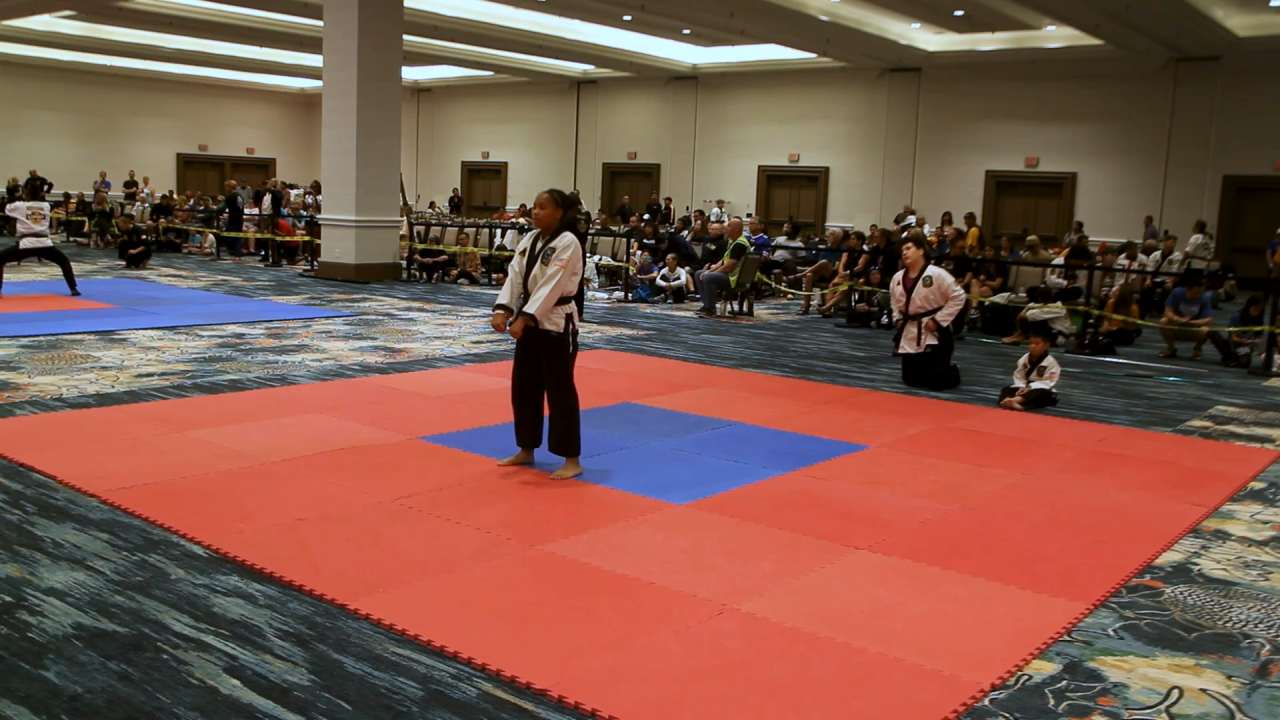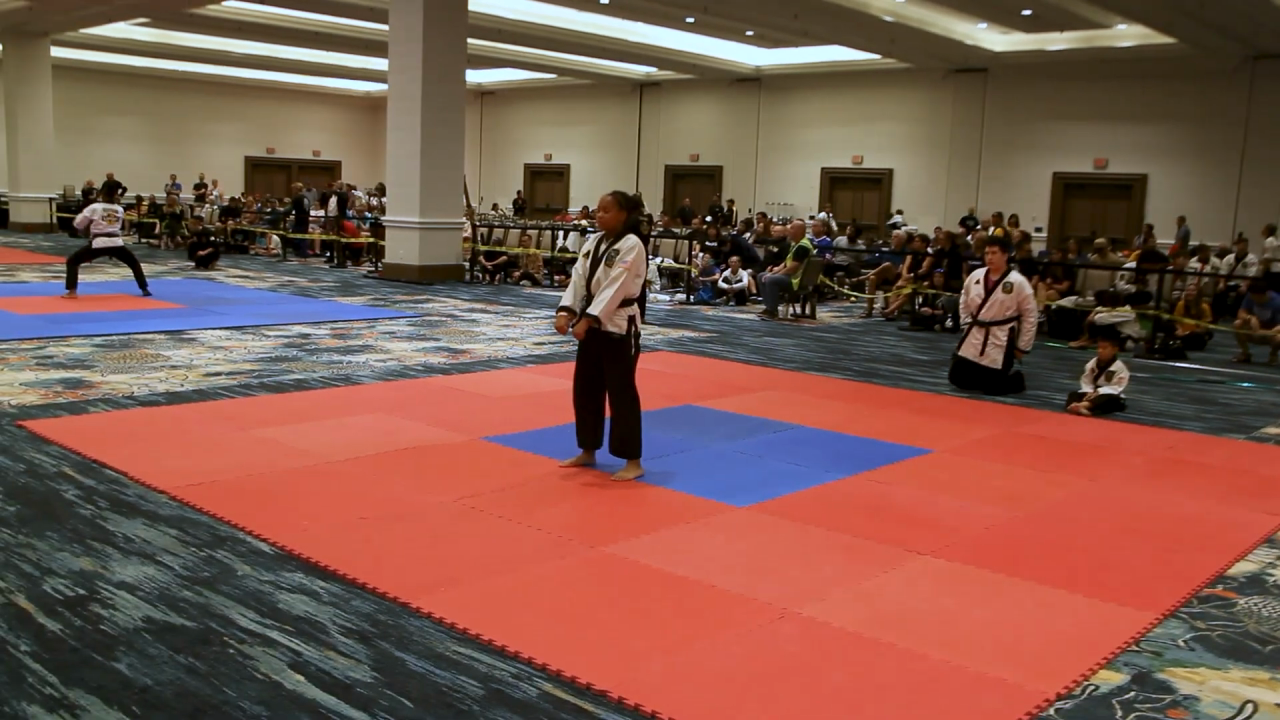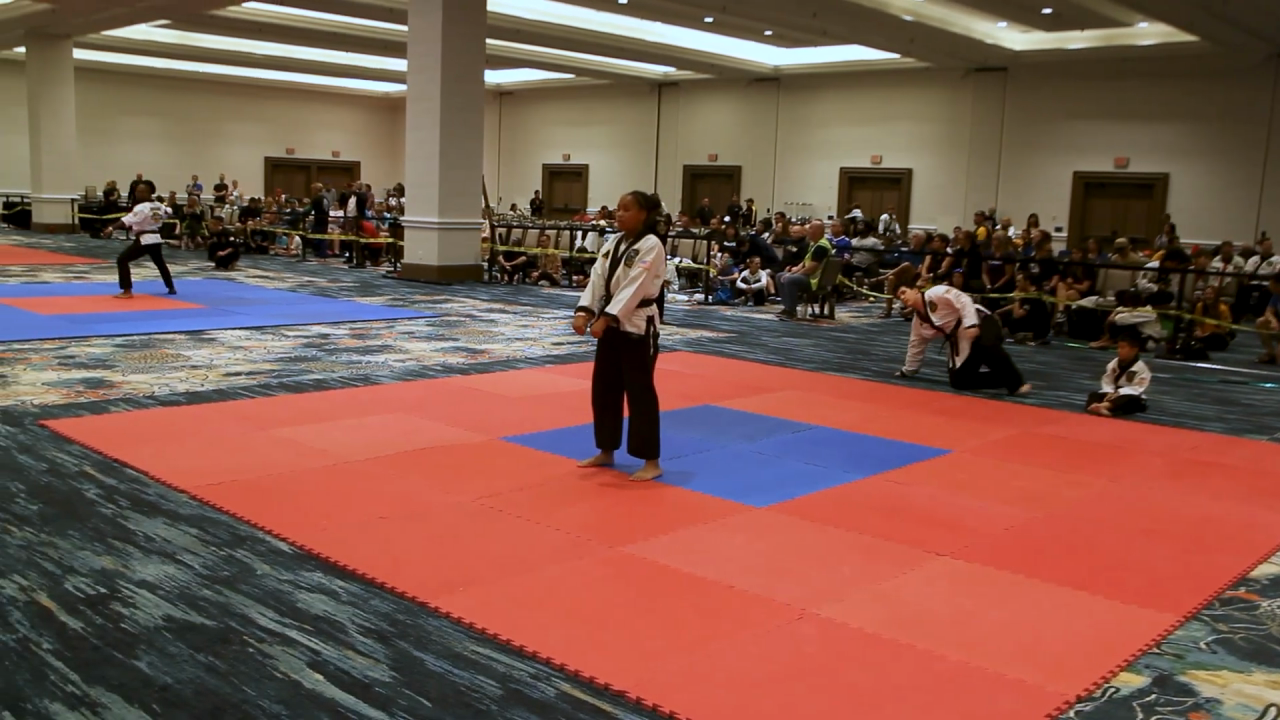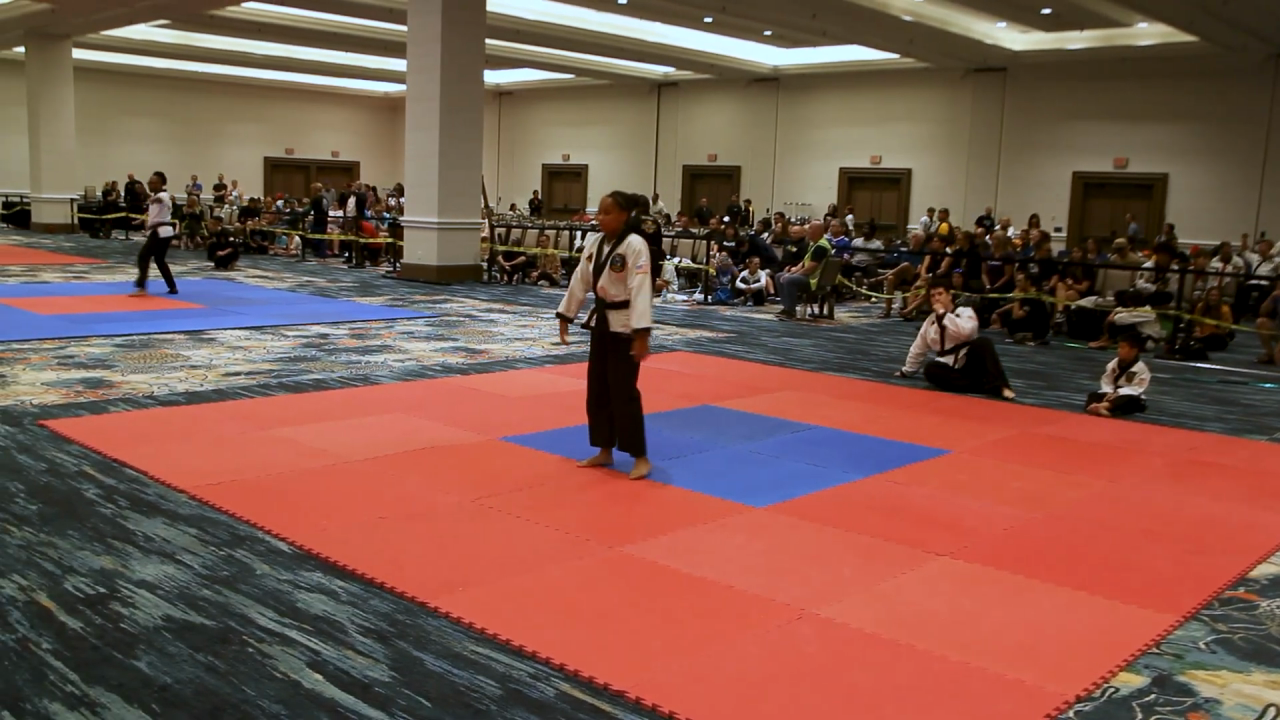
dt=1s
person 1, frame 1
left shoulder: (568, 243)
right shoulder: (530, 240)
left elbow: (551, 285)
right elbow: (515, 276)
left wrist: (523, 317)
right wrist: (503, 309)
left hip: (556, 323)
right hip: (530, 321)
left knee: (560, 390)
right knee: (523, 388)
left ankle: (572, 460)
right ankle: (526, 450)
person 1, frame 2
left shoulder: (631, 245)
right shoulder: (593, 242)
left elbow: (614, 288)
right elbow: (579, 279)
left wrist: (586, 320)
right wrist: (566, 312)
left hip: (619, 326)
right hip: (592, 322)
left knee: (622, 392)
right knee: (585, 389)
left ankle: (633, 462)
right ankle: (588, 452)
person 1, frame 3
left shoulder: (651, 246)
right shoulder: (613, 242)
left elbow: (634, 287)
right elbow: (598, 278)
left wrist: (604, 318)
right wrist: (584, 311)
left hip: (638, 325)
right hip: (611, 323)
left knee: (640, 393)
right knee: (604, 389)
left ankle: (652, 462)
right ankle: (607, 452)
person 1, frame 4
left shoulder: (635, 246)
right shoulder: (595, 242)
left elbow: (640, 290)
right elbow: (580, 281)
left wrist: (641, 334)
right wrist: (566, 316)
left hip: (625, 325)
right hip: (601, 321)
left knee: (623, 391)
right knee: (597, 390)
left ankle: (641, 458)
right ankle: (605, 451)
